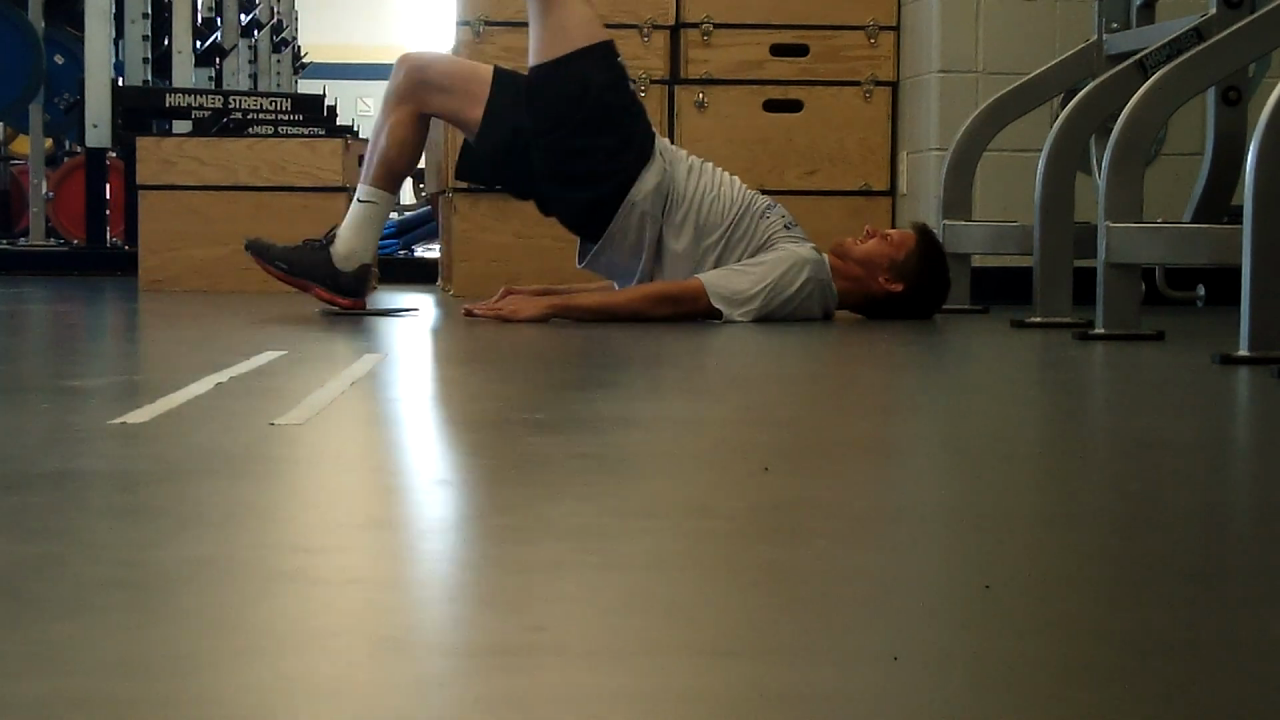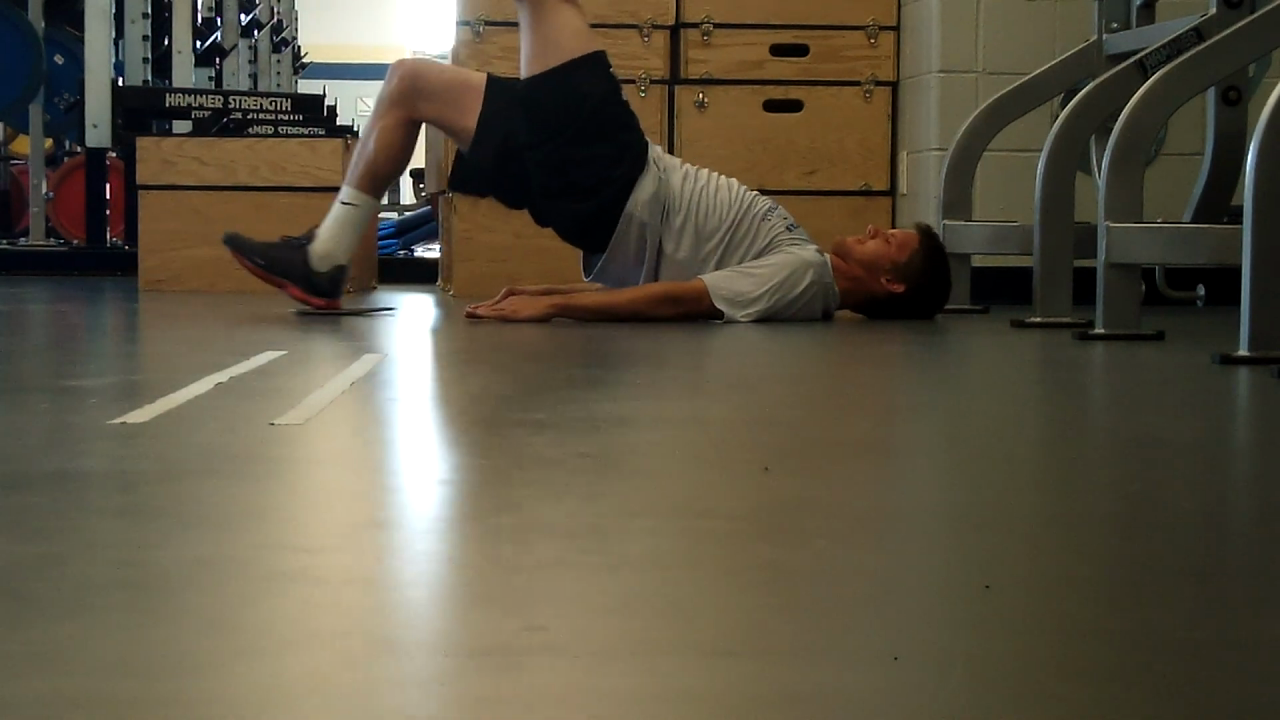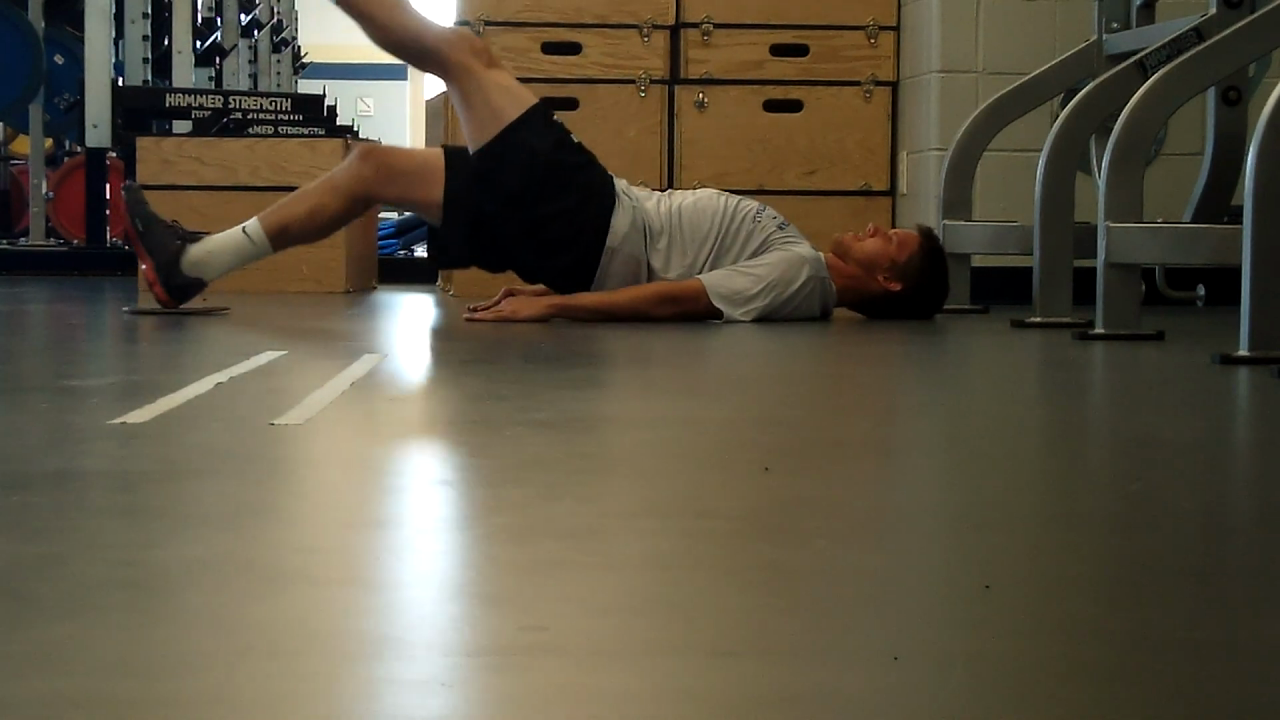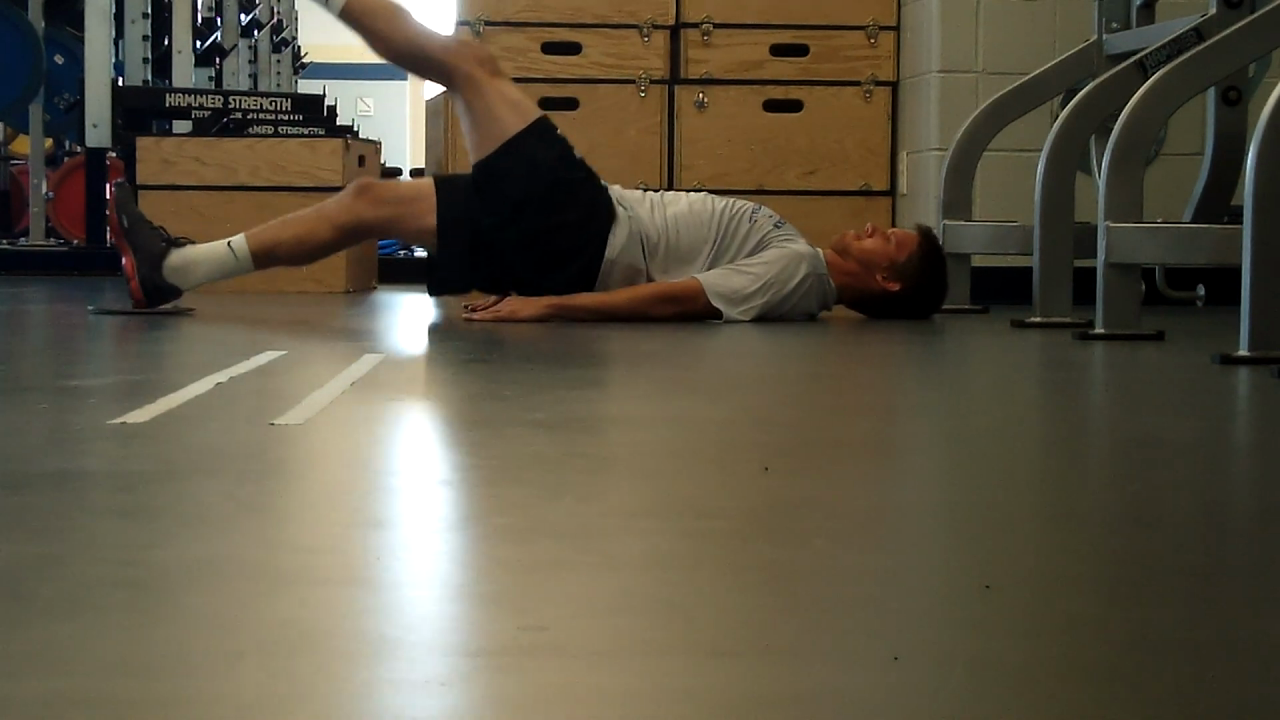
dt=0.5s
person 1, frame 1
left shoulder: (800, 275)
right shoulder: (797, 268)
left elbow: (678, 301)
left wrist: (553, 305)
right hip: (614, 178)
right knee: (414, 78)
right ankle: (349, 258)
person 1, frame 2
left shoulder: (804, 276)
right shoulder: (803, 268)
left elbow: (681, 301)
left wrist: (554, 306)
right wrist: (554, 290)
right hip: (613, 188)
right knee: (410, 83)
right ankle: (326, 257)
person 1, frame 3
left shoulder: (799, 274)
right shoulder: (795, 266)
left elbow: (677, 299)
left wrist: (551, 306)
right wrist: (547, 285)
left hip: (588, 227)
right hip: (595, 229)
right knee: (371, 166)
right ankle: (190, 263)
person 1, frame 4
left shoulder: (799, 272)
right shoulder: (794, 265)
left elbow: (674, 299)
left wrist: (547, 306)
left hip: (585, 241)
right hip: (590, 228)
right knee: (369, 201)
right ankle: (173, 270)
